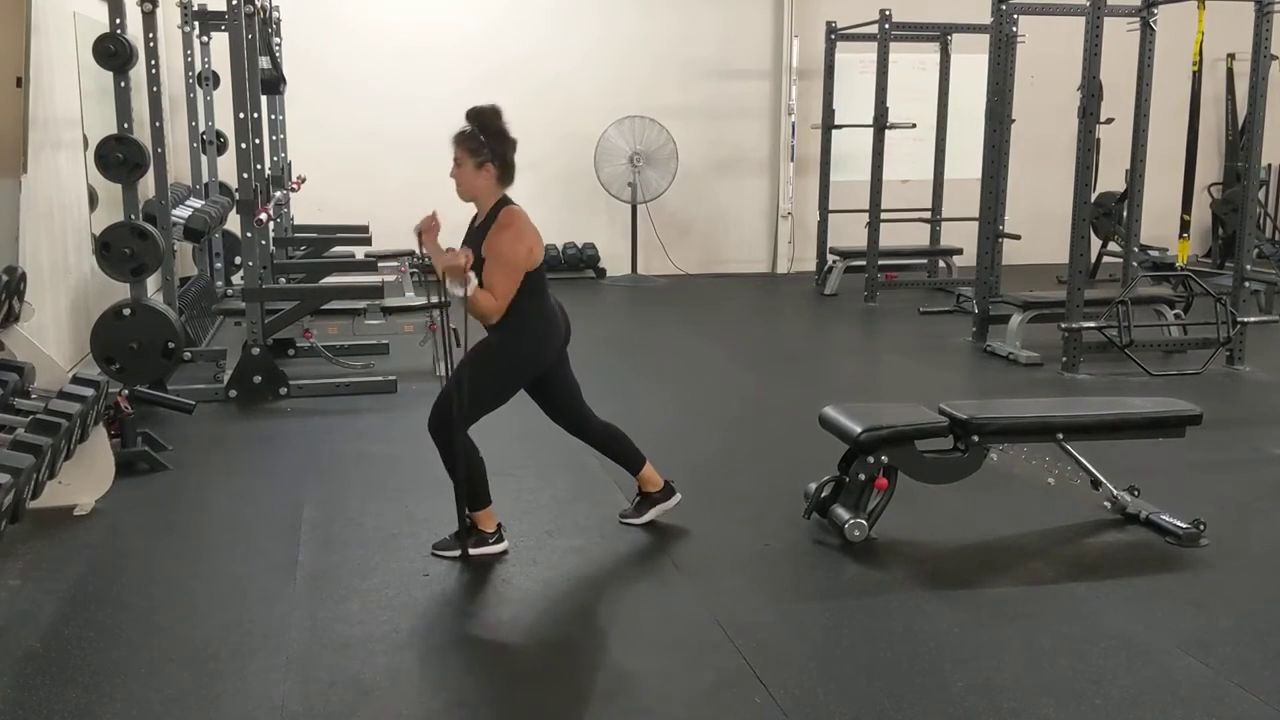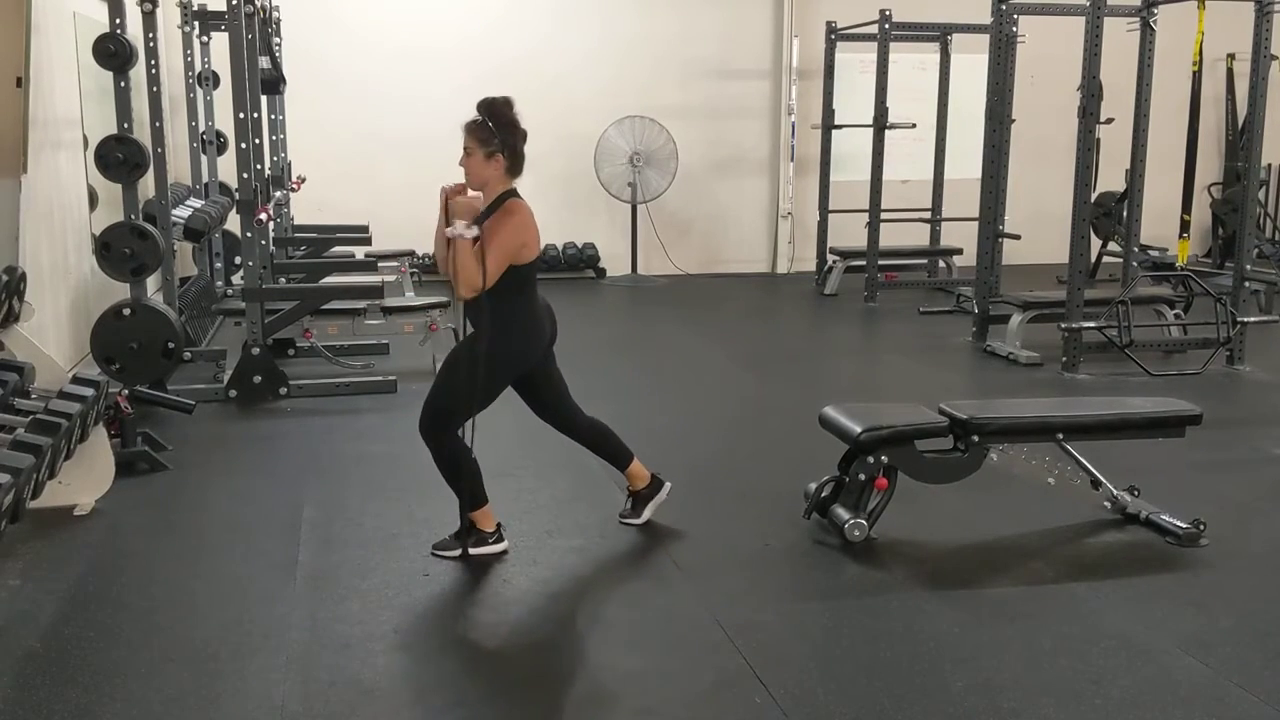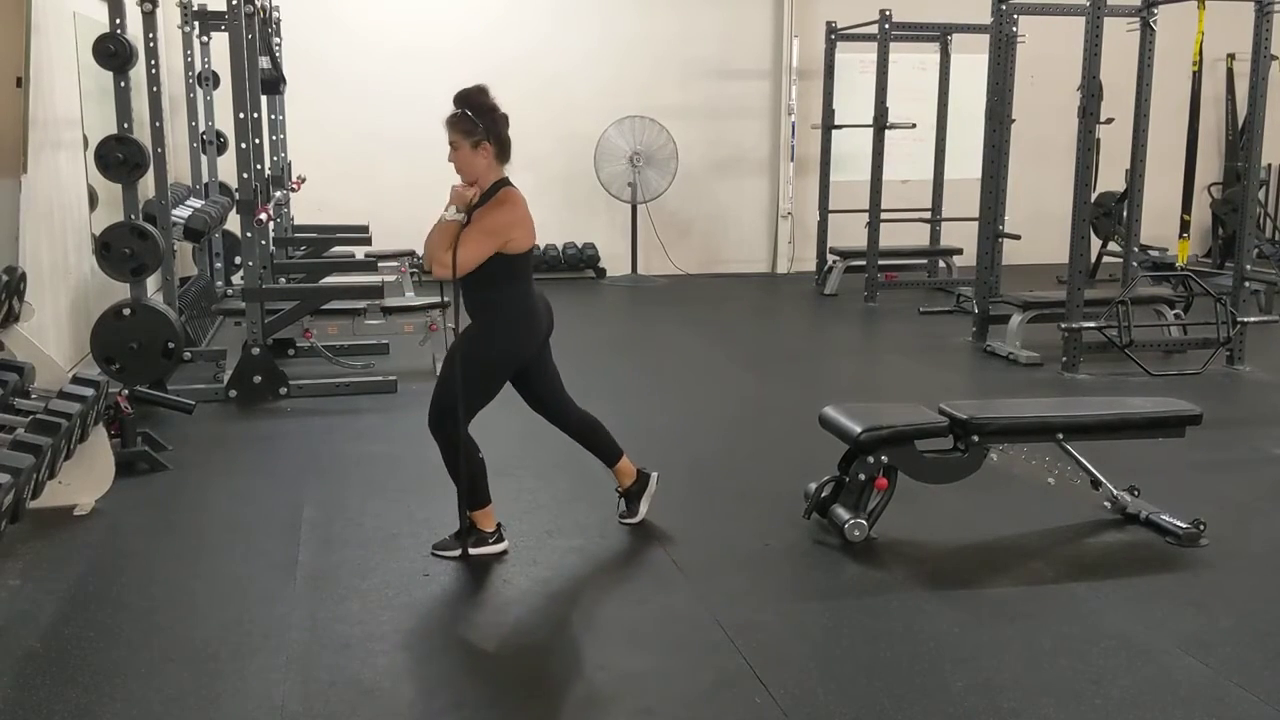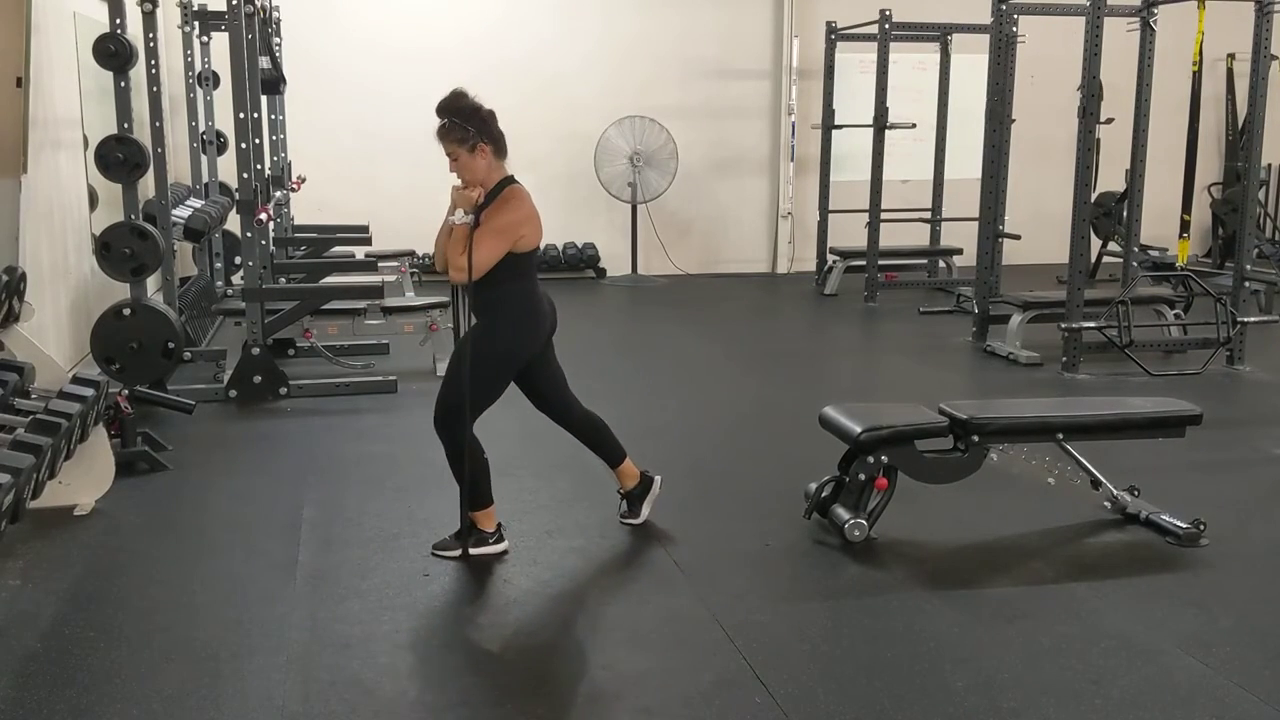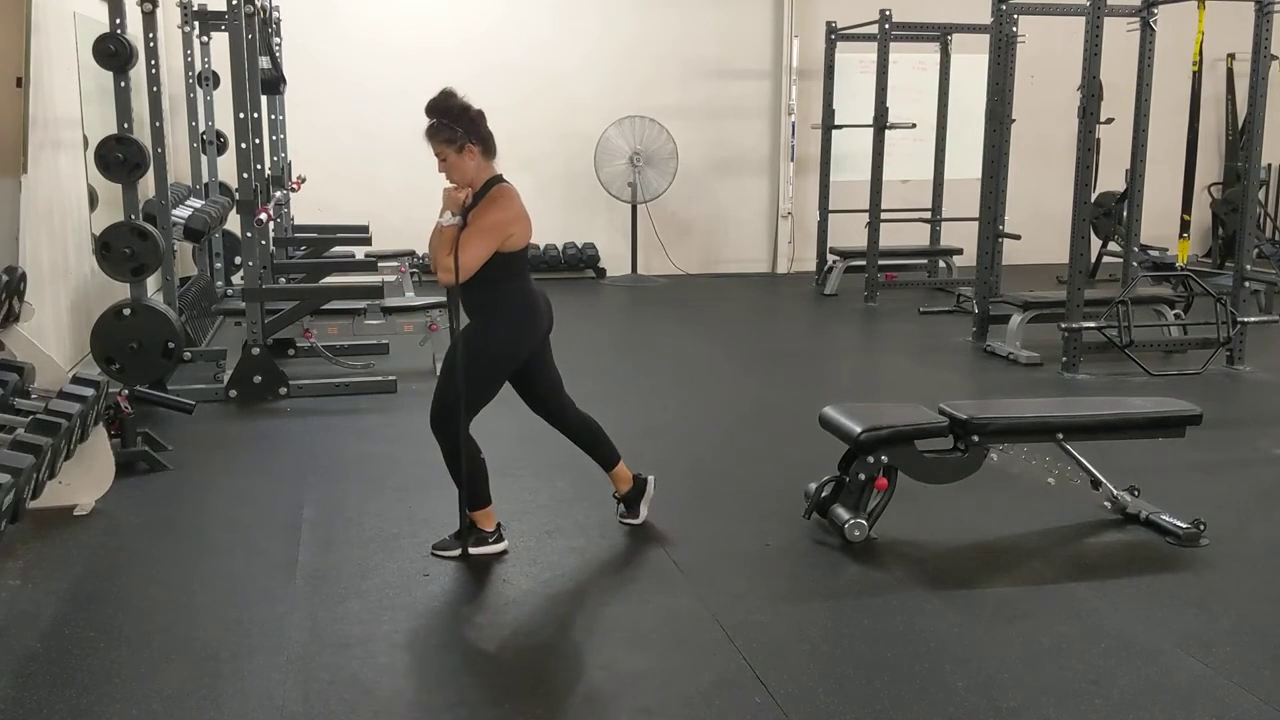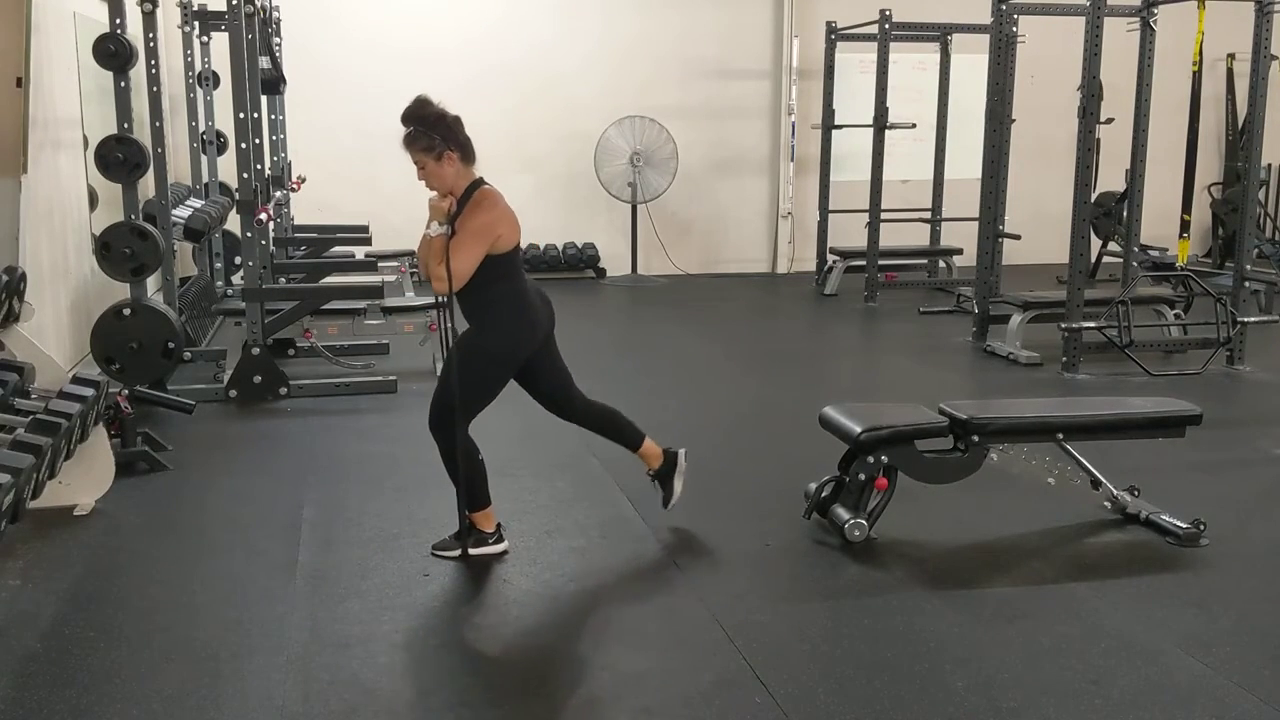
dt=0.3s
person 1, frame 1
left shoulder: (508, 230)
right shoulder: (484, 218)
left elbow: (492, 310)
right elbow: (478, 290)
left wrist: (461, 277)
right wrist: (435, 250)
left hip: (523, 340)
right hip: (541, 332)
left knee: (446, 422)
right knee: (577, 417)
left ankle: (486, 531)
right ankle: (655, 487)
person 1, frame 2
left shoulder: (510, 220)
right shoulder: (489, 207)
left elbow: (468, 287)
right elbow: (448, 266)
left wrist: (462, 225)
right wrist: (449, 215)
left hip: (506, 339)
right hip: (526, 330)
left knee: (436, 425)
right knee: (564, 414)
left ankle: (484, 531)
right ankle: (644, 483)
person 1, frame 3
left shoulder: (503, 209)
right shoulder: (483, 198)
left elbow: (442, 266)
right elbow: (432, 256)
left wrist: (454, 212)
right wrist: (455, 210)
left hip: (502, 331)
right hip: (521, 323)
left knee: (446, 421)
right knee: (558, 407)
left ankle: (484, 532)
right ankle: (633, 480)
person 1, frame 4
left shoulder: (511, 206)
right shoulder: (485, 196)
left elbow: (462, 271)
right elbow: (442, 261)
left wrist: (462, 213)
right wrist: (456, 211)
left hip: (507, 330)
right hip: (524, 322)
left knee: (451, 422)
right knee: (562, 406)
left ankle: (485, 531)
right ankle: (636, 482)
person 1, frame 5
left shoulder: (498, 205)
right shoulder: (476, 197)
left elbow: (449, 271)
right elbow: (437, 261)
left wrist: (450, 215)
right wrist: (450, 214)
left hip: (502, 330)
right hip: (522, 320)
left knee: (448, 421)
right knee: (558, 408)
left ankle: (484, 532)
right ankle: (630, 486)
person 1, frame 6
left shoulder: (482, 209)
right shoulder: (462, 200)
left elbow: (445, 281)
right elbow: (427, 268)
left wrist: (438, 224)
right wrist: (437, 223)
left hip: (502, 331)
right hip: (524, 319)
left knee: (445, 422)
right knee: (569, 402)
left ankle: (484, 531)
right ankle: (662, 460)
